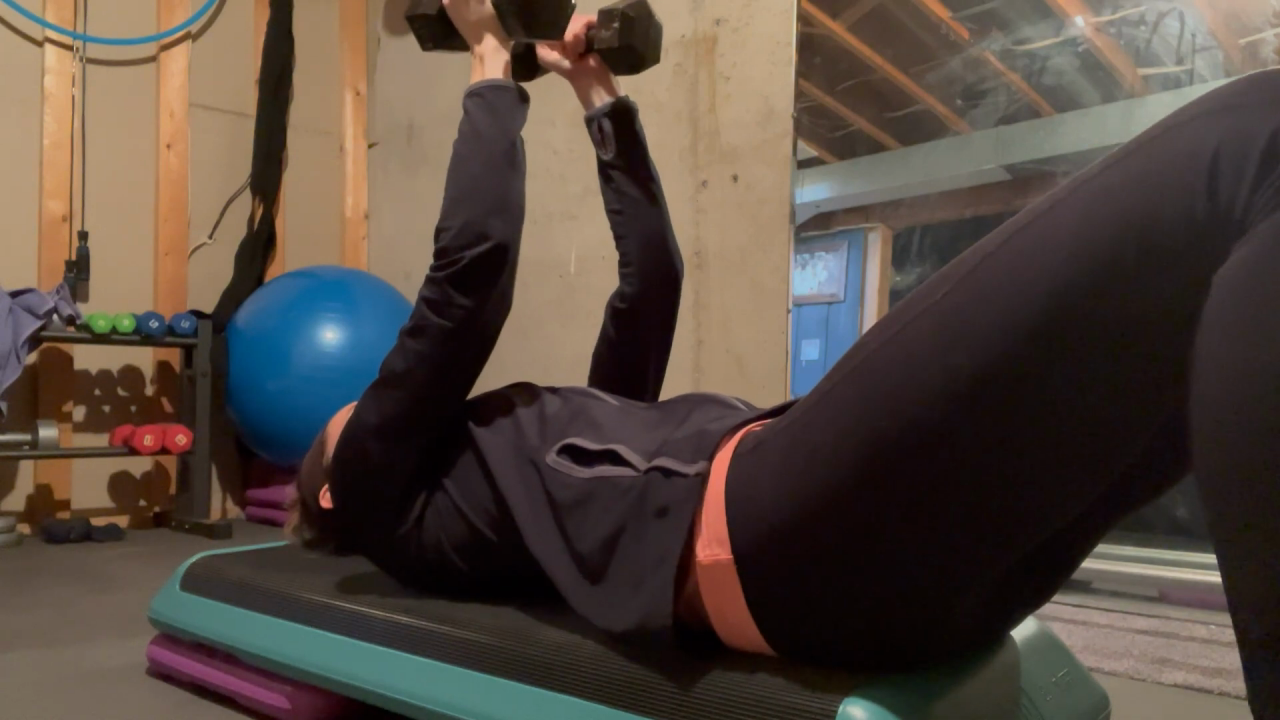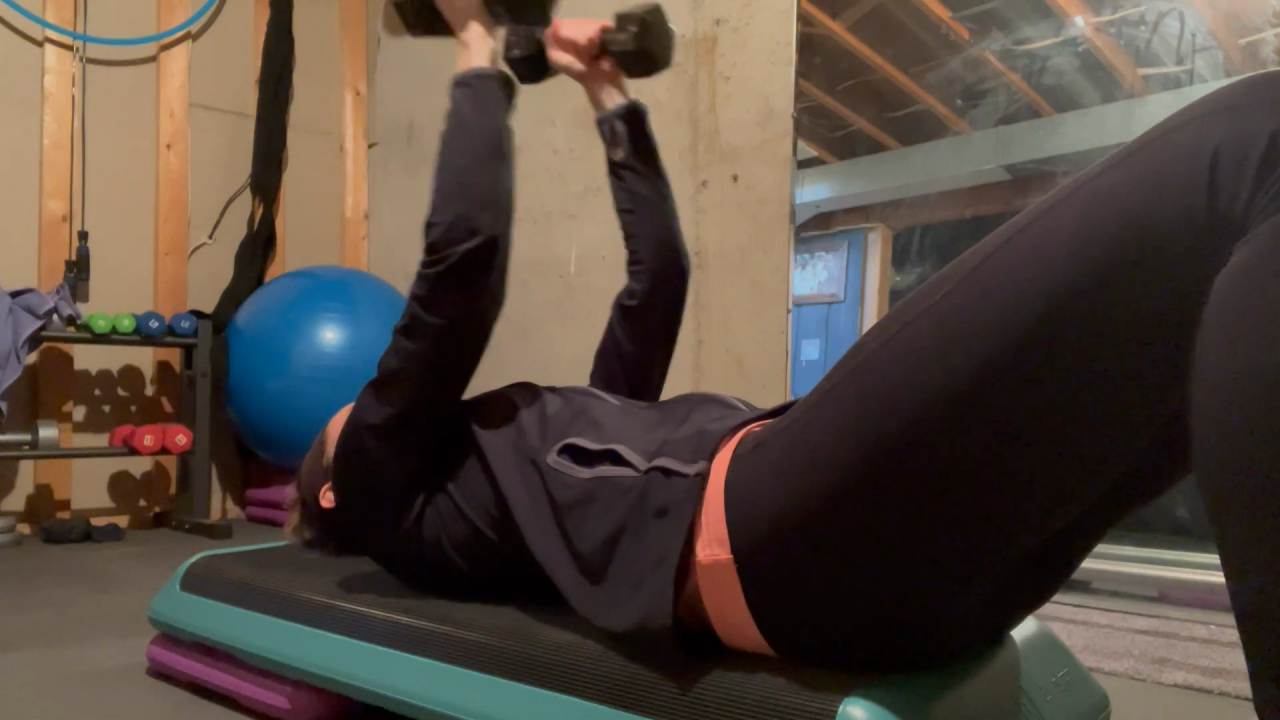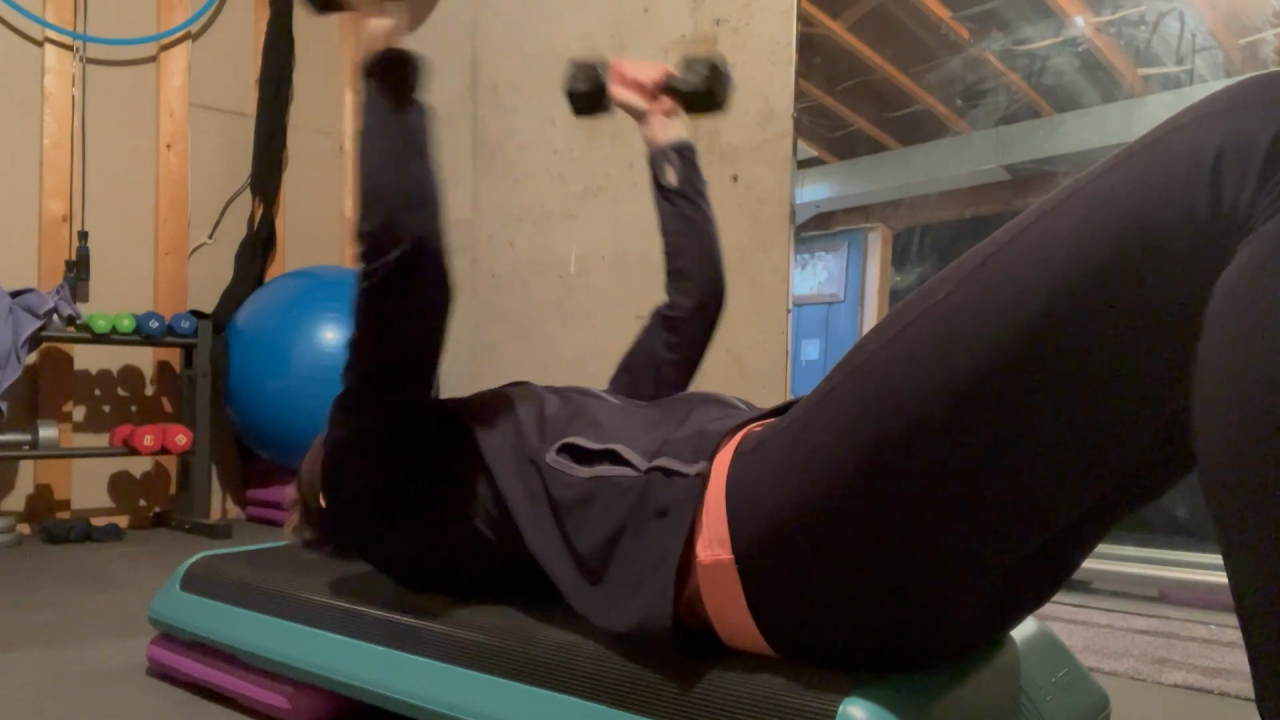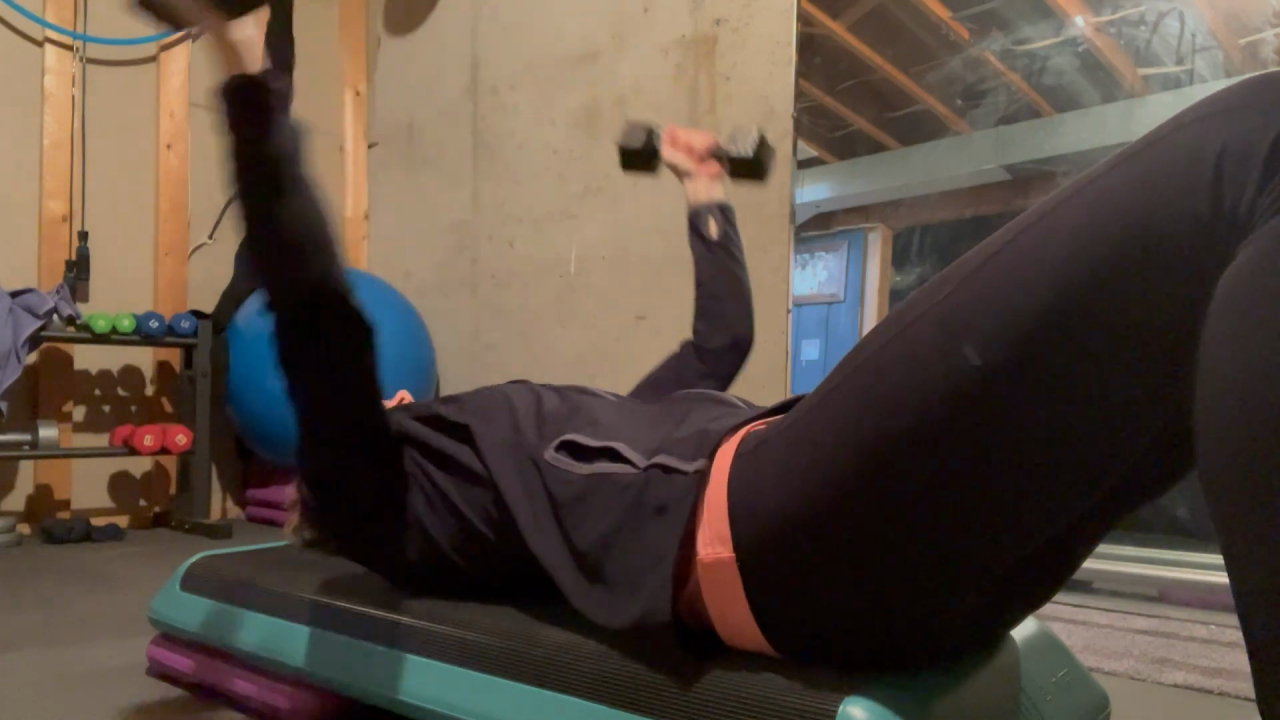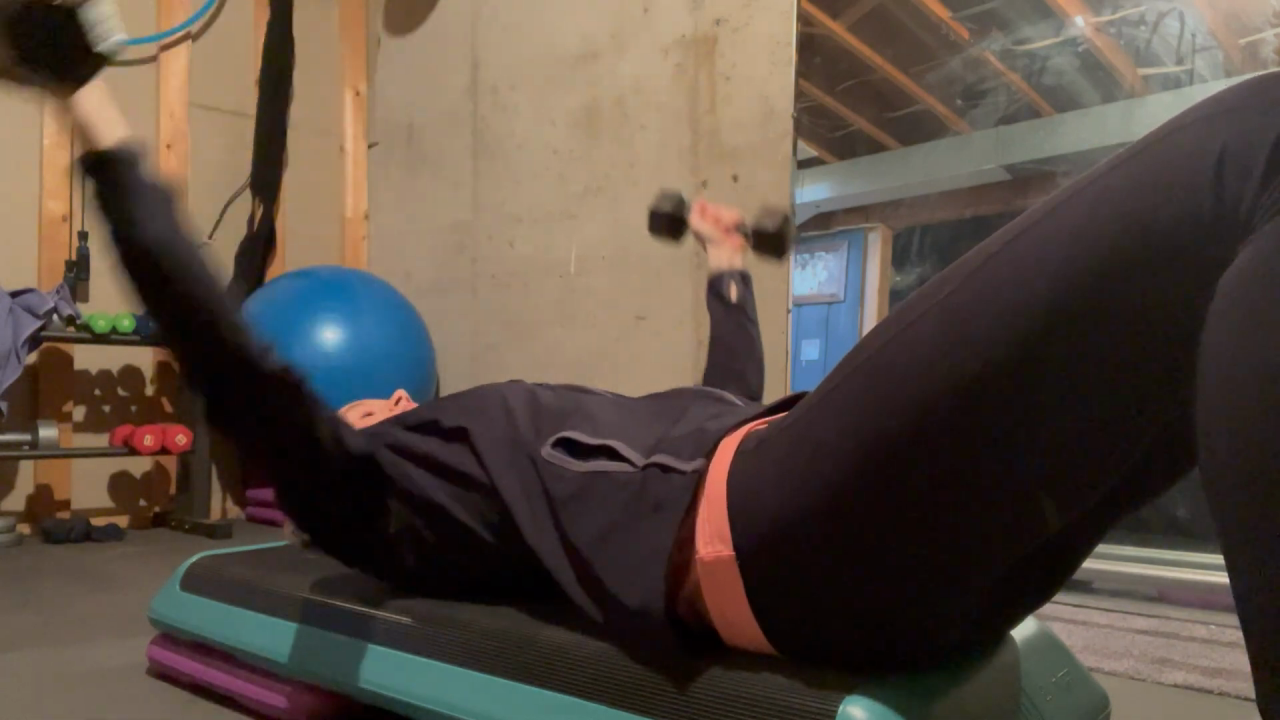
dt=0.2s
person 1, frame 1
left shoulder: (551, 440)
right shoulder: (392, 501)
left elbow: (650, 274)
right elbow: (471, 263)
left wrist: (601, 100)
right hip: (772, 533)
person 1, frame 2
left shoulder: (555, 439)
right shoulder: (398, 501)
left elbow: (659, 281)
right elbow: (463, 261)
left wrist: (613, 101)
right hip: (769, 532)
person 1, frame 3
left shoulder: (553, 443)
right shoulder: (396, 506)
left elbow: (692, 305)
right elbow: (404, 274)
left wrist: (660, 136)
right wrist: (390, 57)
left hip: (823, 512)
right hip: (771, 533)
person 1, frame 4
left shoulder: (527, 446)
right shoulder: (394, 509)
left elbow: (718, 341)
right elbow: (317, 315)
left wrist: (704, 198)
left hip: (839, 501)
right hip: (766, 528)
person 1, frame 5
left shoulder: (501, 444)
right shoulder: (384, 499)
right elbow: (240, 372)
left wrist: (725, 270)
right wrist: (105, 140)
left hip: (878, 527)
right hip: (779, 531)
